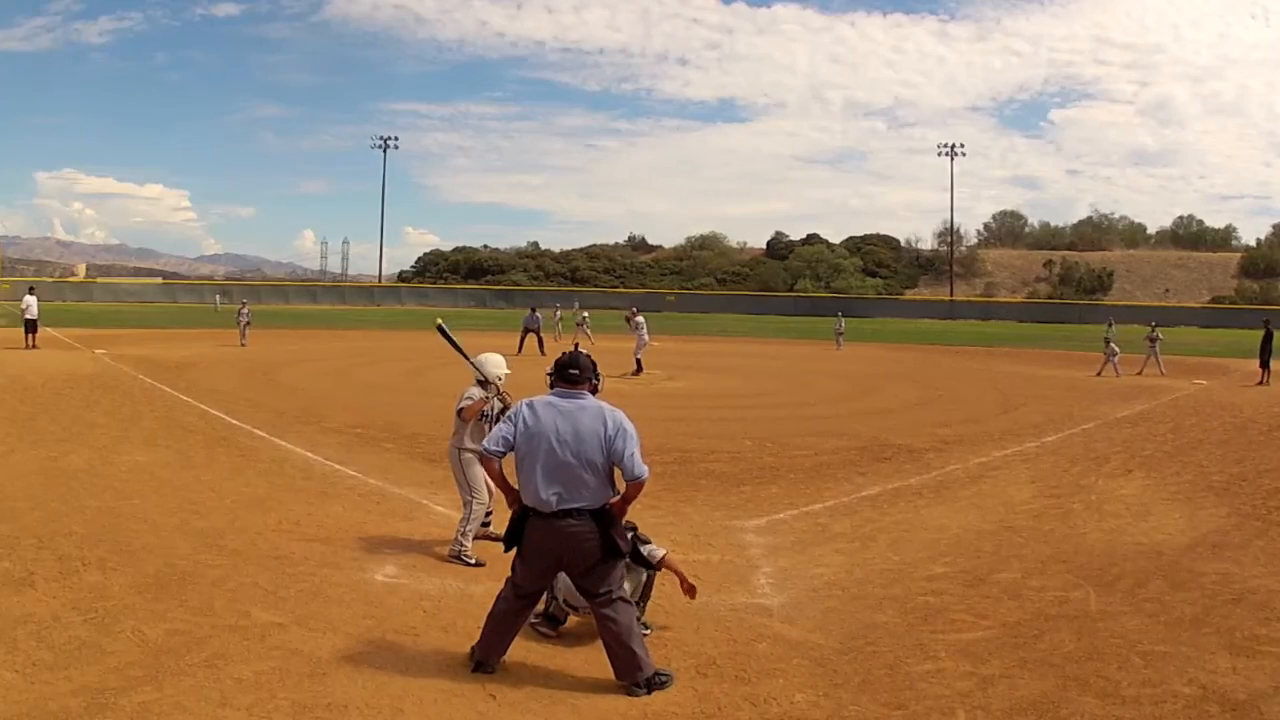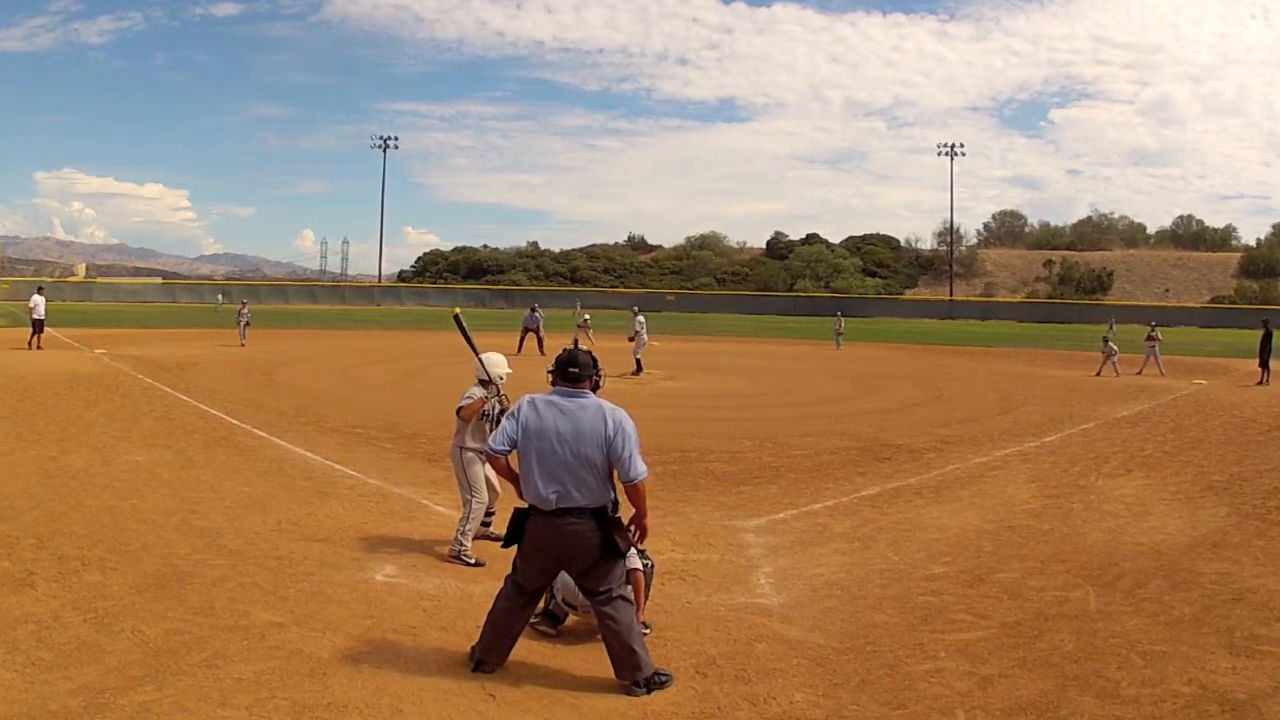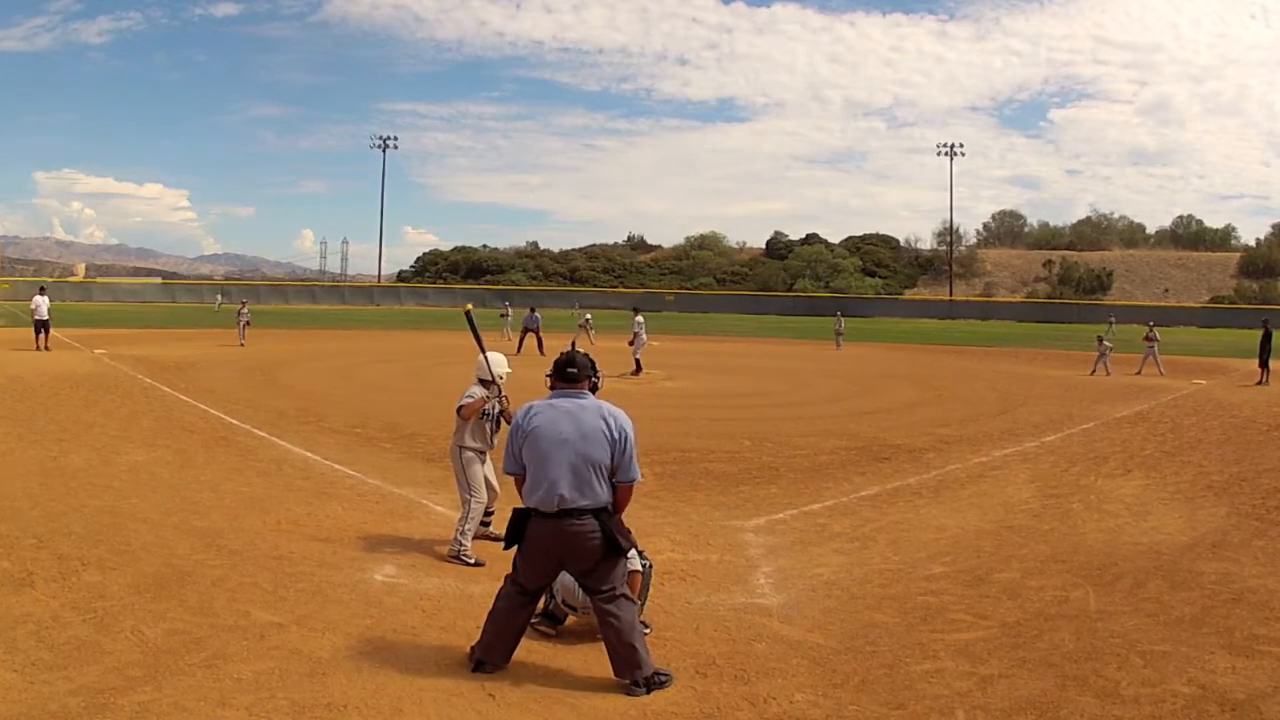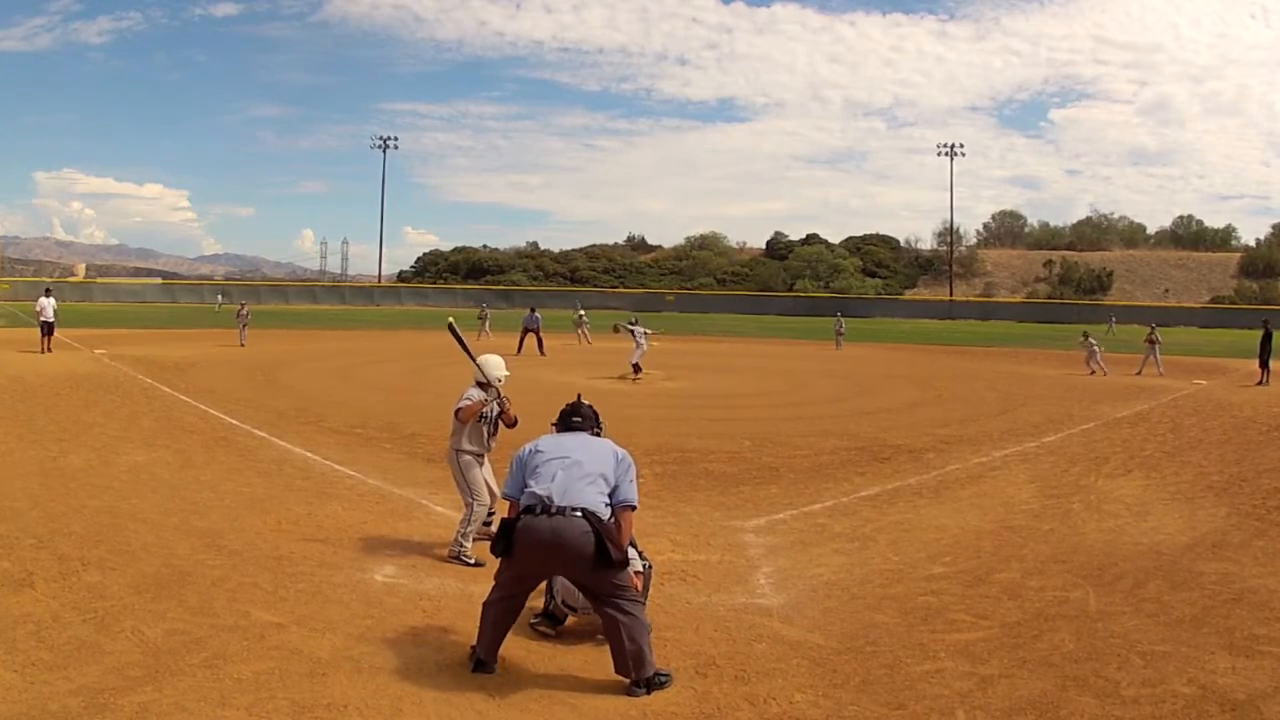
dt=1s
person 1, frame 1
left shoulder: (525, 410)
right shoulder: (611, 418)
left elbow: (489, 453)
right elbow: (637, 477)
left wrist: (509, 493)
right wrist: (623, 503)
left hip: (539, 526)
right hip: (591, 529)
left knee: (517, 594)
right knee: (611, 602)
left ankle: (485, 657)
right ankle: (640, 676)
person 1, frame 2
left shoulder: (527, 408)
right shoulder: (613, 417)
left elbow: (494, 451)
right elbow: (633, 478)
left wrist: (517, 481)
right wrist: (641, 515)
left hip: (539, 525)
right hip: (591, 528)
left knee: (519, 592)
right knee: (612, 600)
left ankle: (486, 657)
right ankle: (640, 675)
person 1, frame 3
left shoulder: (527, 415)
right shoulder: (614, 418)
left elbow: (518, 478)
right elbow: (626, 484)
right wrist: (609, 520)
left hip: (539, 526)
right hip: (592, 528)
left knee: (518, 592)
right knee: (614, 600)
left ankle: (486, 657)
right ankle: (641, 675)
person 1, frame 4
left shoulder: (532, 448)
right shoulder: (616, 453)
left elbow: (514, 506)
right elbow: (623, 516)
left wrist: (512, 551)
right wrist: (619, 563)
left hip: (531, 529)
right hip: (584, 532)
left knee: (506, 591)
right knee: (624, 598)
person 2, frame 1
left shoulder: (493, 395)
right shoulder: (473, 393)
right elbow: (465, 415)
left wrist: (508, 406)
right wrist: (487, 397)
left hip: (479, 452)
right hip: (465, 453)
left knee: (489, 492)
right knee: (478, 500)
left ankle: (482, 529)
right ankle: (459, 550)
person 2, frame 2
left shoulder: (495, 394)
right shoulder: (475, 393)
right elbow: (463, 414)
left wrist: (506, 409)
right wrist: (486, 397)
left hip: (482, 452)
right hip: (467, 452)
left knee: (493, 492)
right knee: (477, 499)
left ankle: (483, 529)
right ankle: (459, 549)
person 2, frame 3
left shoulder: (495, 393)
right shoulder: (475, 392)
left elbow: (512, 421)
right elbow: (463, 413)
left wrist: (505, 408)
right wrist: (487, 397)
left hip: (482, 452)
right hip: (466, 452)
left knee: (492, 492)
right knee: (476, 499)
left ankle: (482, 529)
right ankle: (459, 549)
person 2, frame 4
left shoulder: (494, 397)
right shoulder: (472, 395)
left elbow: (511, 423)
right elbow: (461, 416)
left wrist: (506, 409)
right wrist: (486, 400)
left hip: (480, 455)
right hip: (464, 455)
left knee: (492, 494)
right knee: (479, 501)
left ankle: (483, 529)
right ankle: (459, 550)
